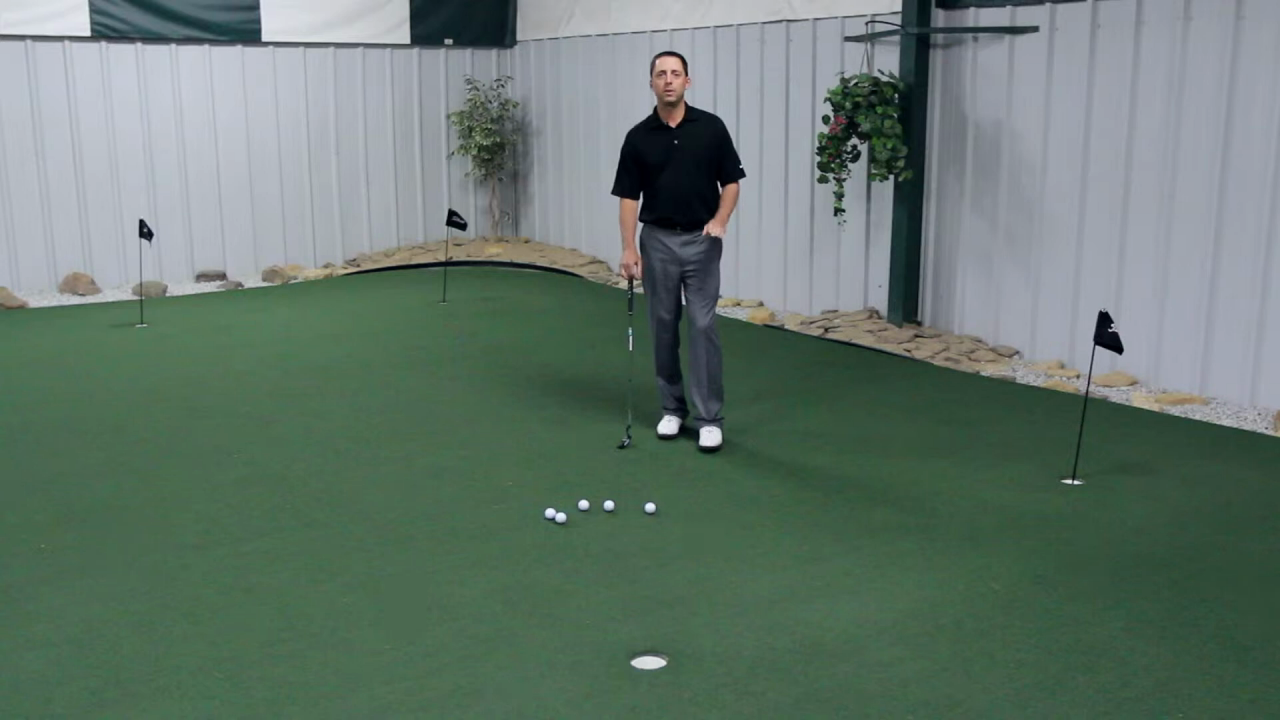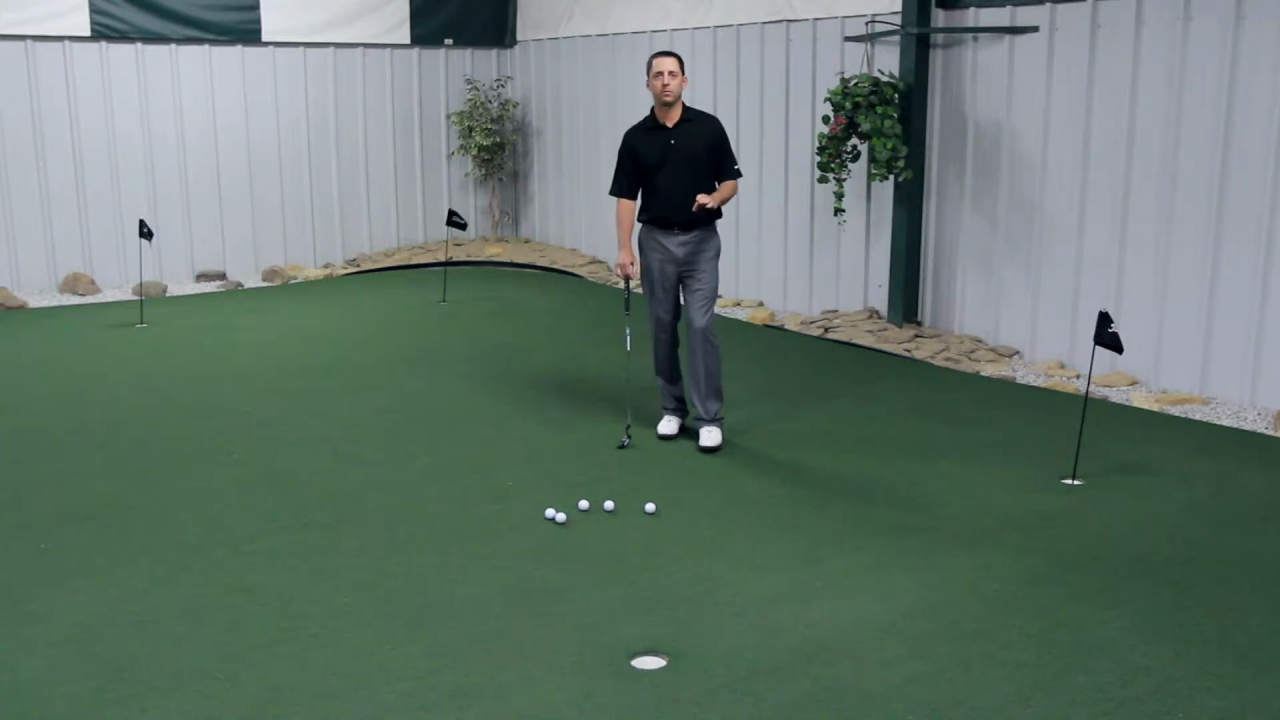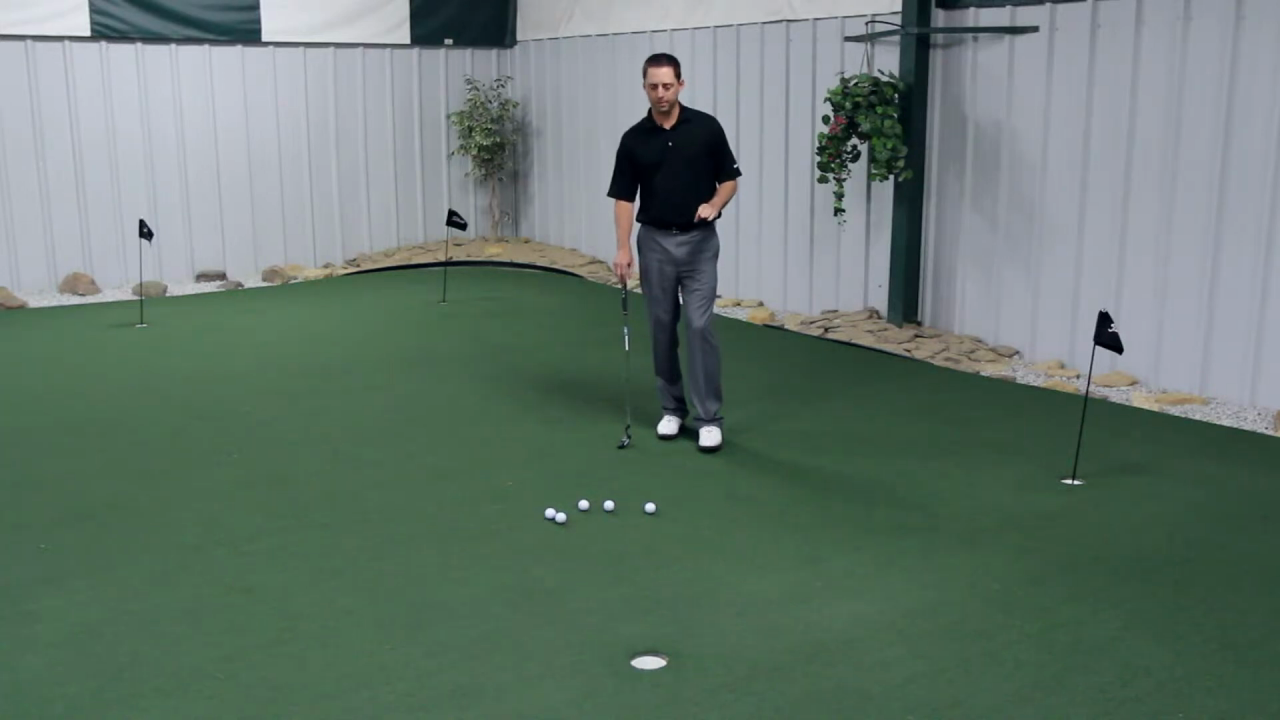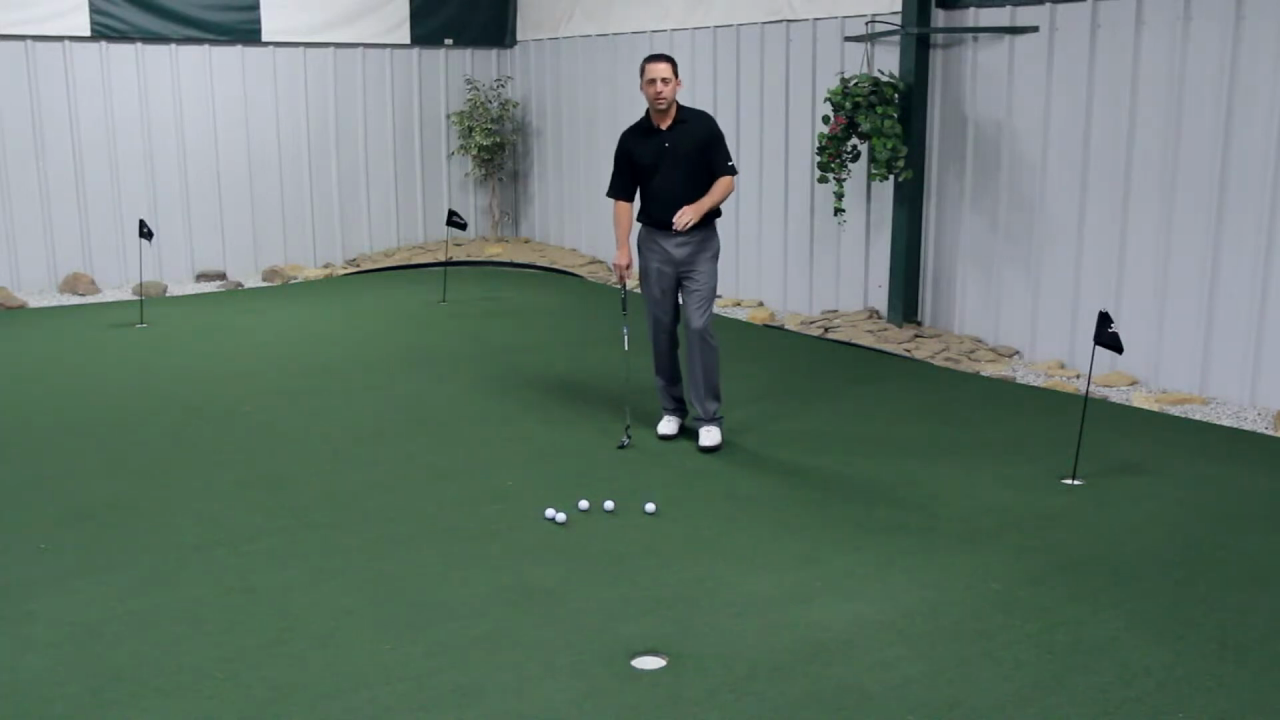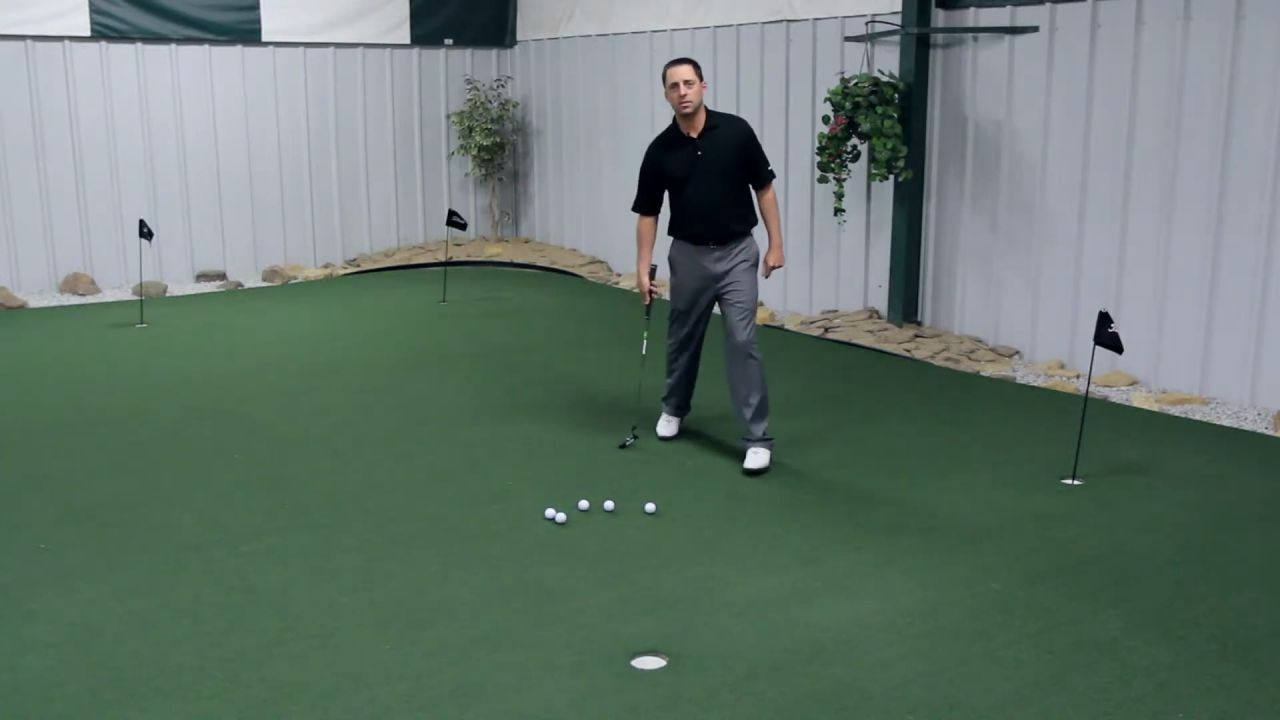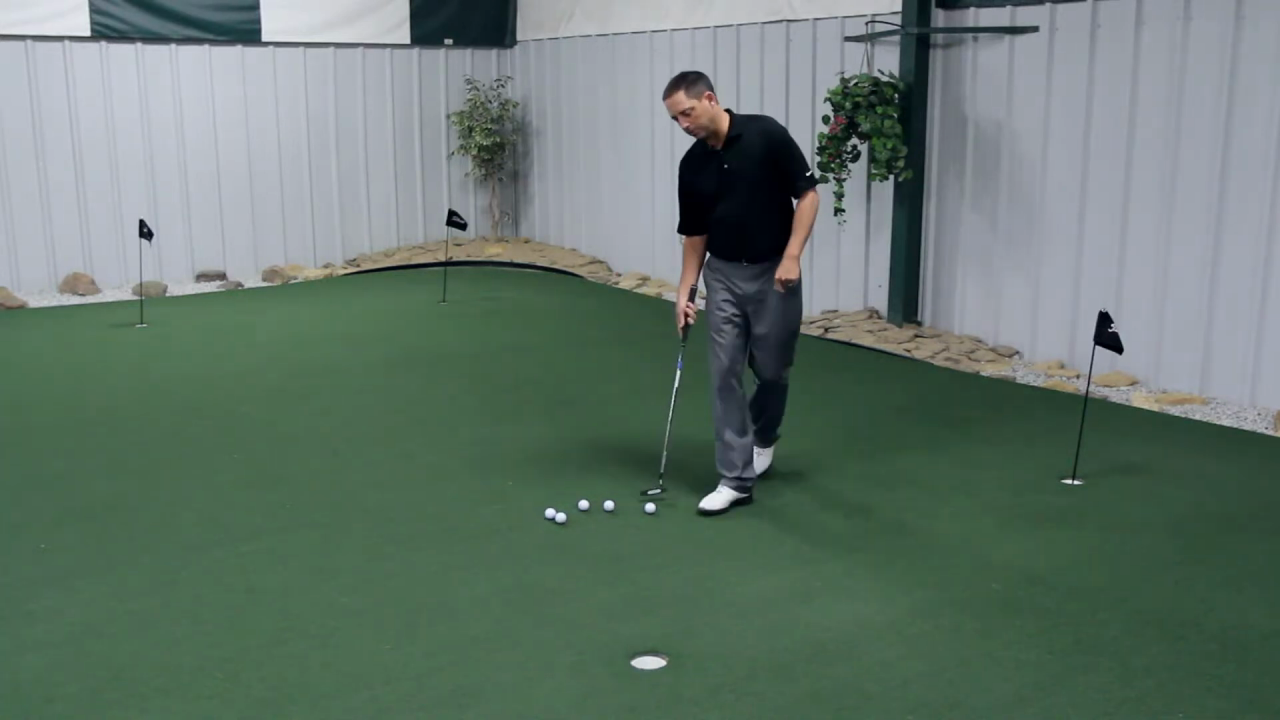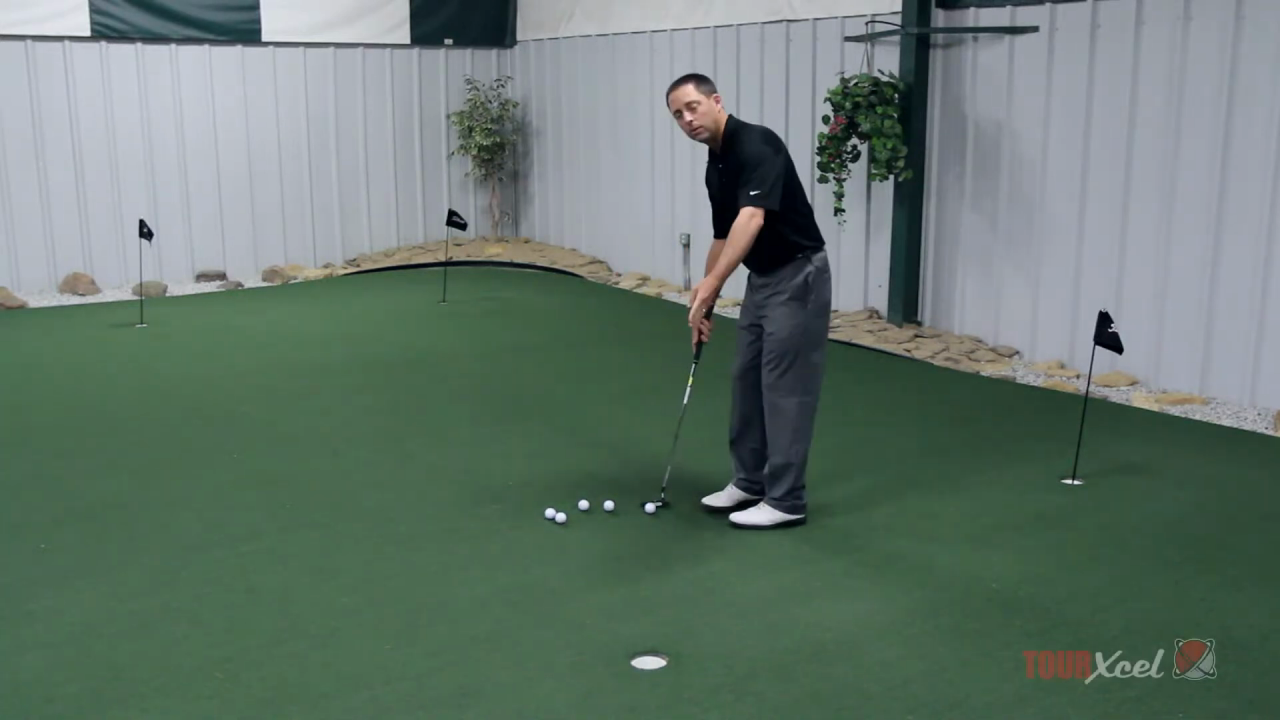
dt=0.7s
person 1, frame 1
left shoulder: (711, 127)
right shoulder: (638, 137)
left elbow: (731, 183)
right elbow: (628, 196)
left wrist: (720, 220)
right wrist: (628, 248)
left hip: (701, 241)
right hip: (657, 241)
left knee: (703, 326)
right knee: (663, 327)
left ankle: (710, 417)
right ankle: (673, 408)
person 1, frame 2
left shoulder: (709, 127)
right shoulder: (636, 137)
left elbow: (731, 181)
right elbow: (626, 196)
left wrist: (713, 198)
right wrist: (624, 248)
left hip: (701, 240)
right hip: (655, 241)
left knee: (701, 326)
right knee: (662, 327)
left ankle: (709, 417)
right ankle: (673, 408)
person 1, frame 3
left shoulder: (706, 127)
right shoulder: (633, 139)
left elbow: (729, 179)
right elbow: (624, 197)
left wrist: (714, 205)
right wrist: (622, 248)
left hip: (699, 240)
right hip: (654, 241)
left knee: (700, 326)
right knee: (662, 327)
left ankle: (709, 417)
right ankle: (672, 408)
person 1, frame 4
left shoulder: (702, 125)
right shoulder: (631, 139)
left elbow: (726, 179)
right elbow: (623, 198)
left wrist: (698, 208)
right wrist: (622, 248)
left hip: (699, 241)
right hip: (654, 243)
left knee: (699, 327)
right knee: (662, 329)
left ankle: (709, 416)
right ankle: (672, 408)
person 1, frame 5
left shoulder: (736, 131)
right shoulder: (659, 150)
left elbow: (764, 187)
right elbow: (647, 213)
left wrist: (776, 242)
right wrist: (643, 268)
left hip: (737, 253)
right hip: (688, 255)
left knee: (743, 344)
right knee: (683, 341)
left ankle: (757, 438)
right ankle: (674, 408)
person 1, frame 6
left shoulder: (767, 134)
right shoulder: (691, 164)
left elbow: (808, 194)
right elbow: (694, 233)
left wrist: (791, 256)
right wrist: (684, 291)
left hip: (773, 273)
right hip: (723, 275)
left knee: (771, 368)
right knee: (725, 373)
left ankle: (763, 437)
right ankle: (735, 478)
person 1, frame 7
left shoulder: (756, 144)
right shoulder: (715, 166)
left elbow: (752, 219)
right elbow: (723, 237)
left wrist: (711, 282)
right wrist: (703, 306)
left hip: (797, 277)
right hip: (761, 280)
left knee: (785, 389)
right knee: (747, 381)
left ankle: (786, 500)
right ankle: (749, 481)
